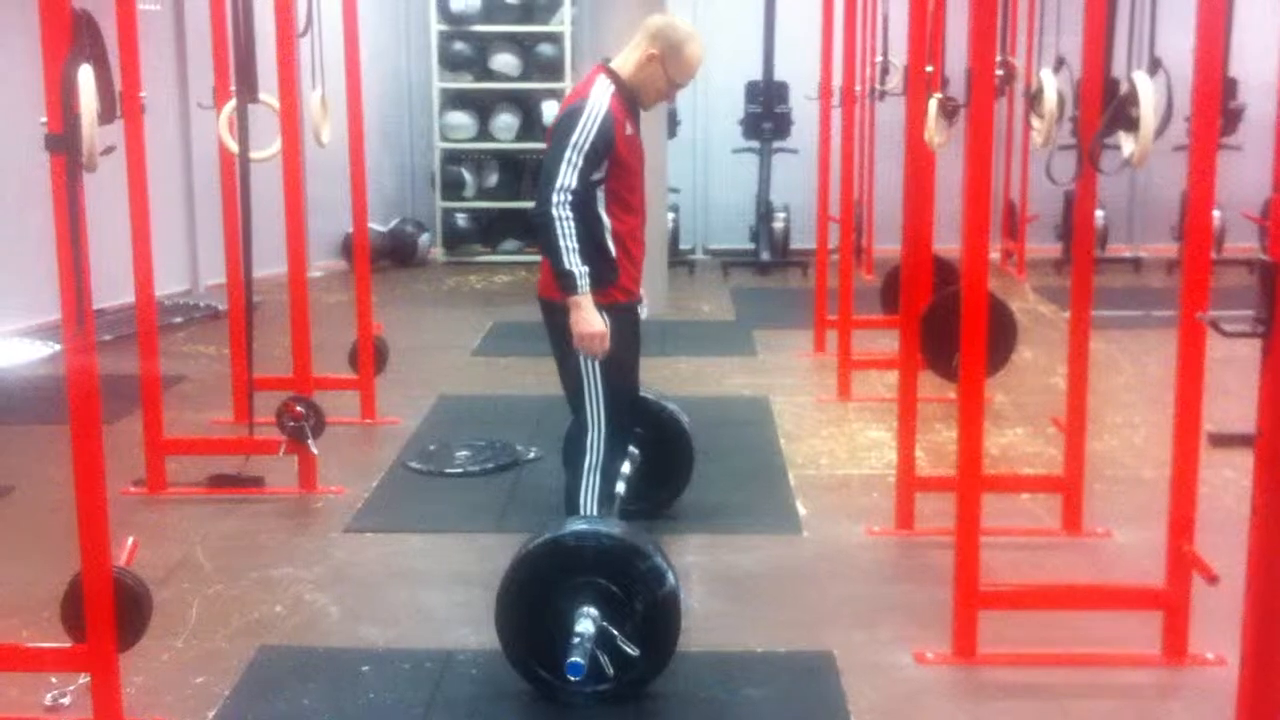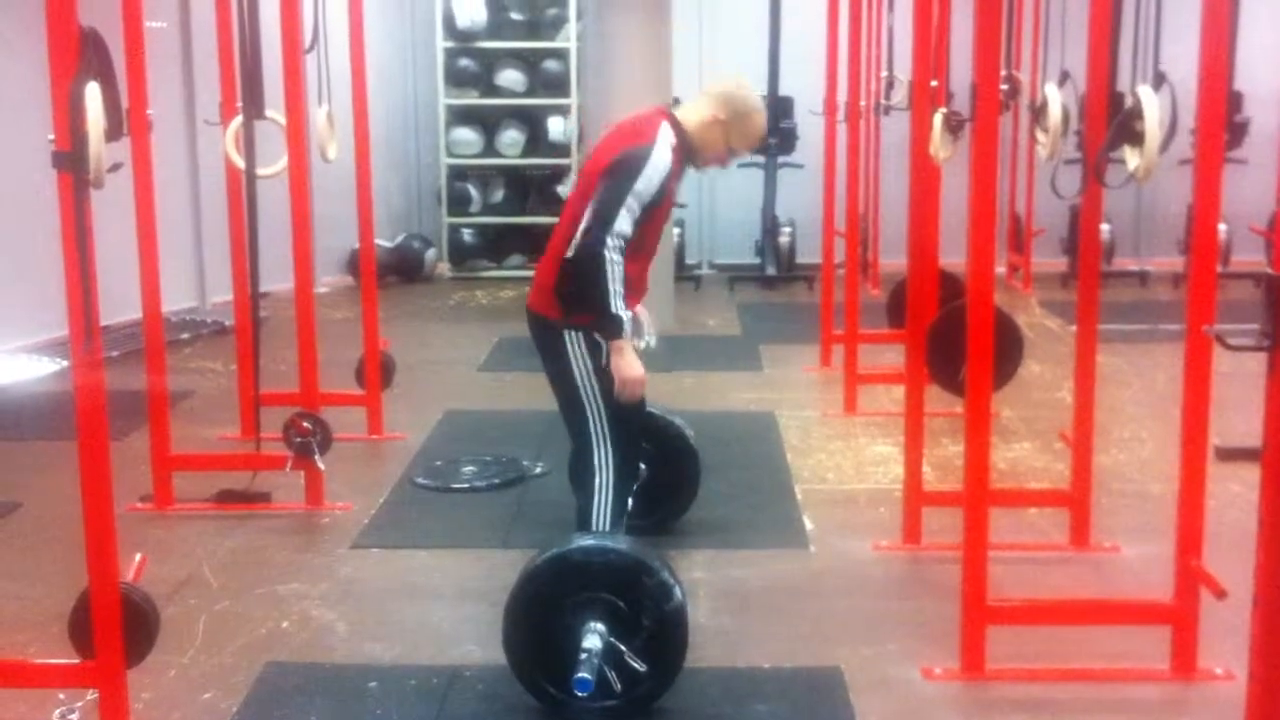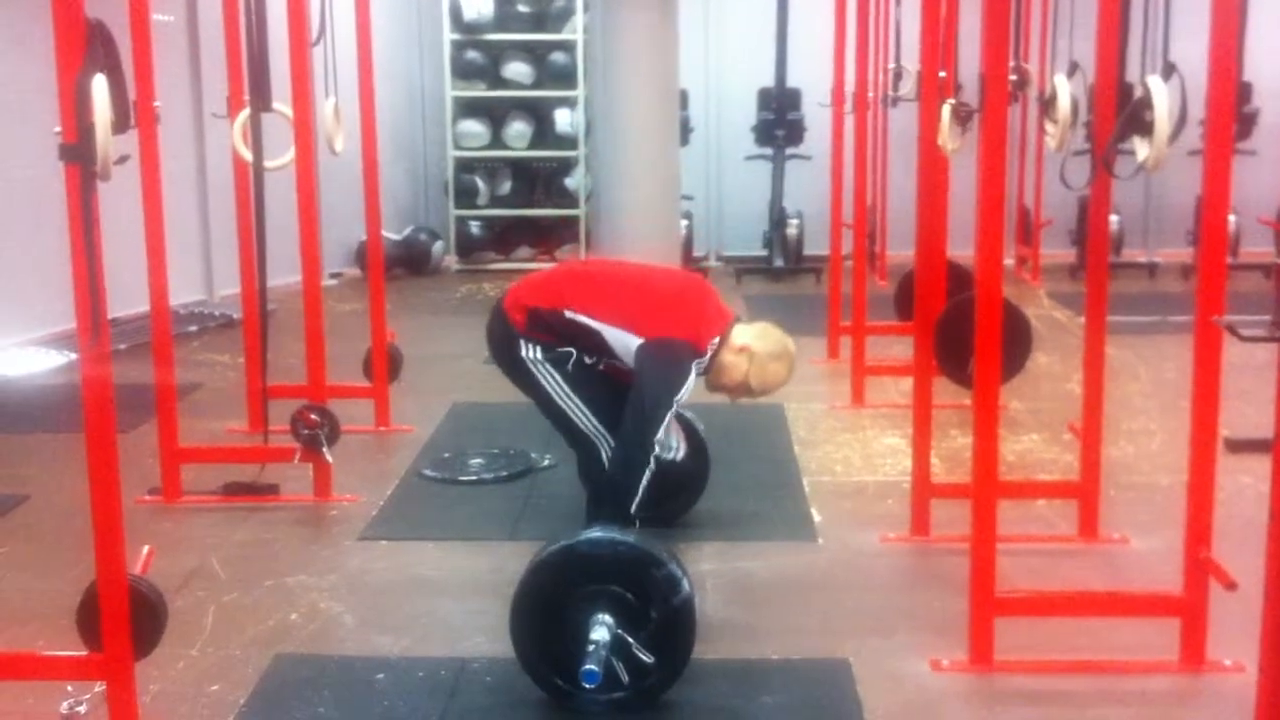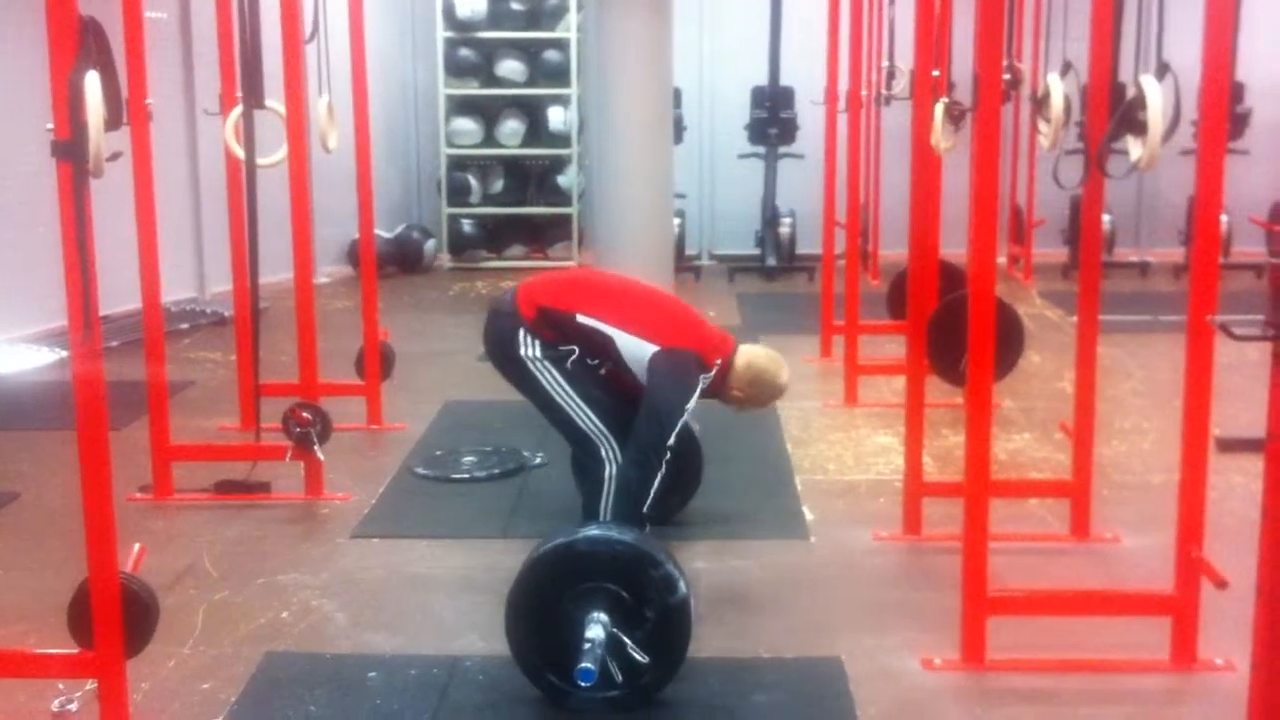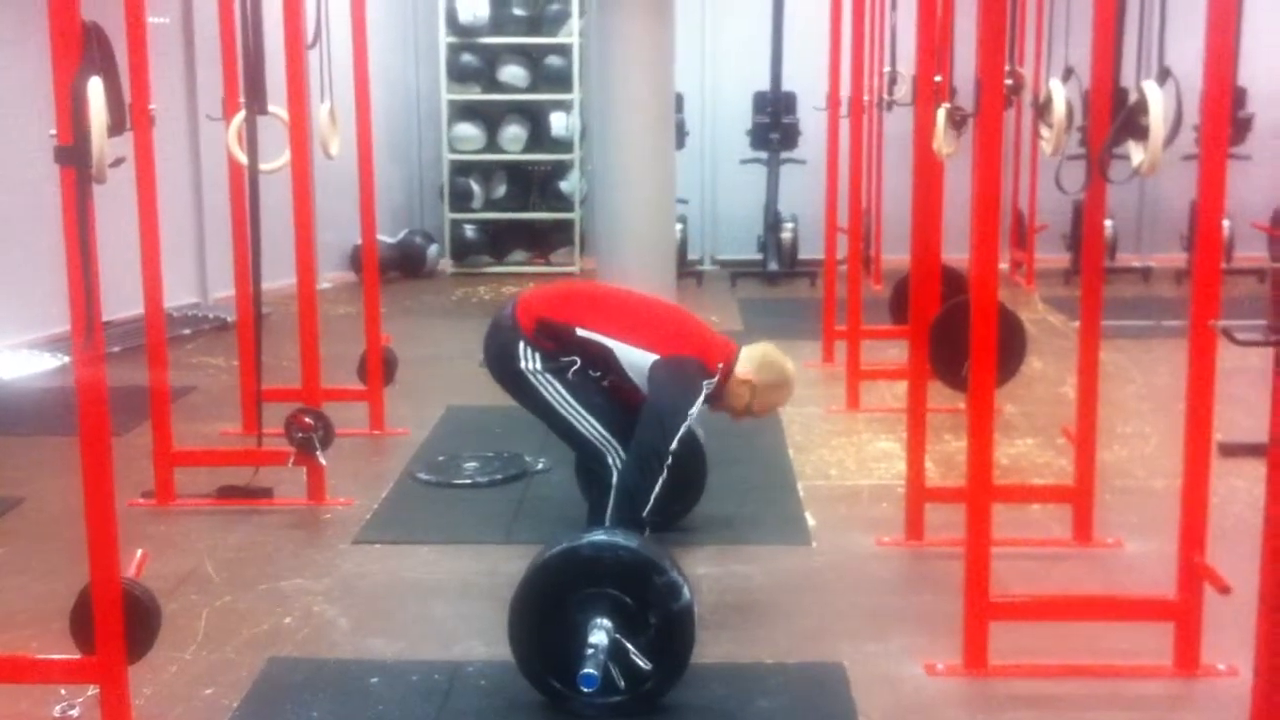
dt=1s
person 1, frame 1
left shoulder: (620, 104)
right shoulder: (593, 110)
right elbow: (554, 207)
right wrist: (580, 301)
left hip: (614, 295)
right hip: (589, 304)
left knee: (619, 417)
right knee: (598, 427)
left ankle: (601, 524)
person 1, frame 2
left shoulder: (656, 141)
right shoulder: (652, 155)
right elbow: (603, 247)
left wrist: (630, 303)
right wrist: (620, 347)
left hip: (589, 310)
right hip: (570, 315)
left knee: (624, 429)
right knee: (604, 444)
left ankle: (609, 537)
person 1, frame 3
left shoulder: (707, 314)
right shoulder: (680, 354)
right elbow: (635, 448)
left wrist: (662, 413)
left hip: (551, 312)
right hip: (525, 327)
left knee: (623, 419)
right knee: (607, 448)
person 1, frame 4
left shoulder: (703, 346)
right shoulder: (687, 370)
right elbow: (647, 453)
left hip: (542, 311)
right hip: (523, 327)
left knee: (625, 426)
right knee: (608, 450)
person 1, frame 5
left shoulder: (707, 354)
right shoulder: (690, 376)
right elbow: (645, 461)
left hip: (544, 324)
right hip: (523, 342)
left knee: (627, 436)
right knee: (615, 456)
